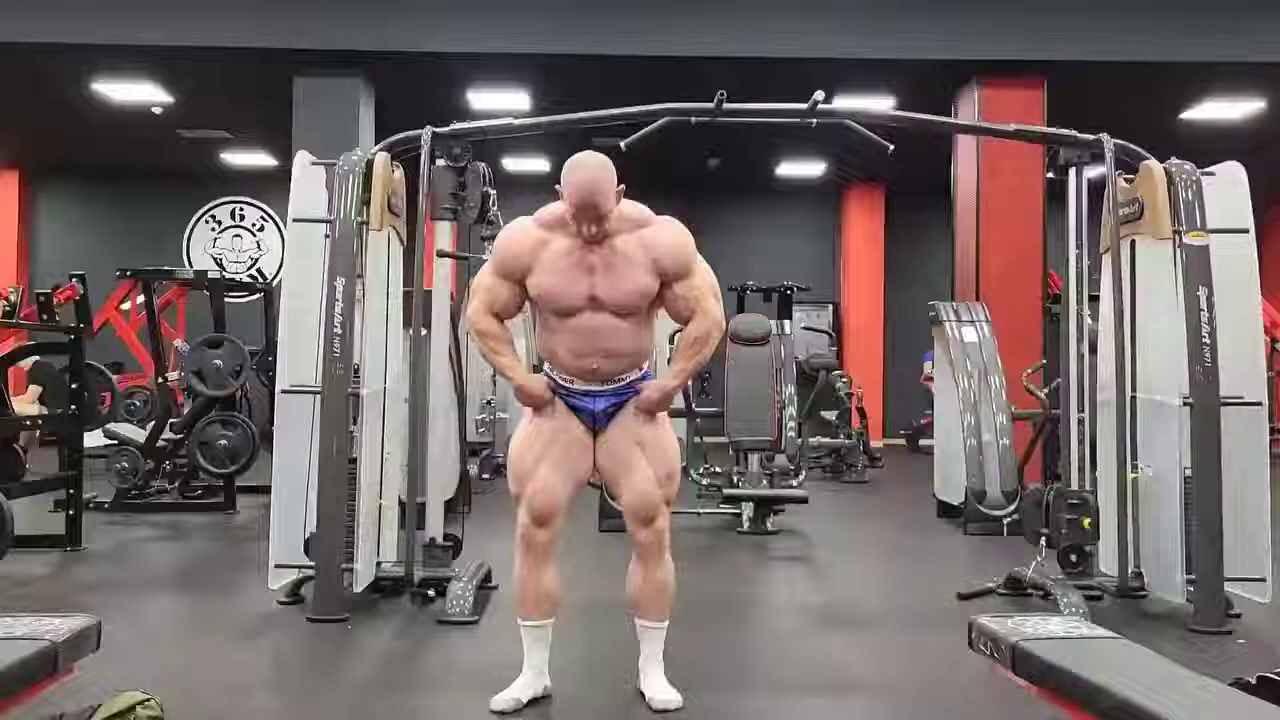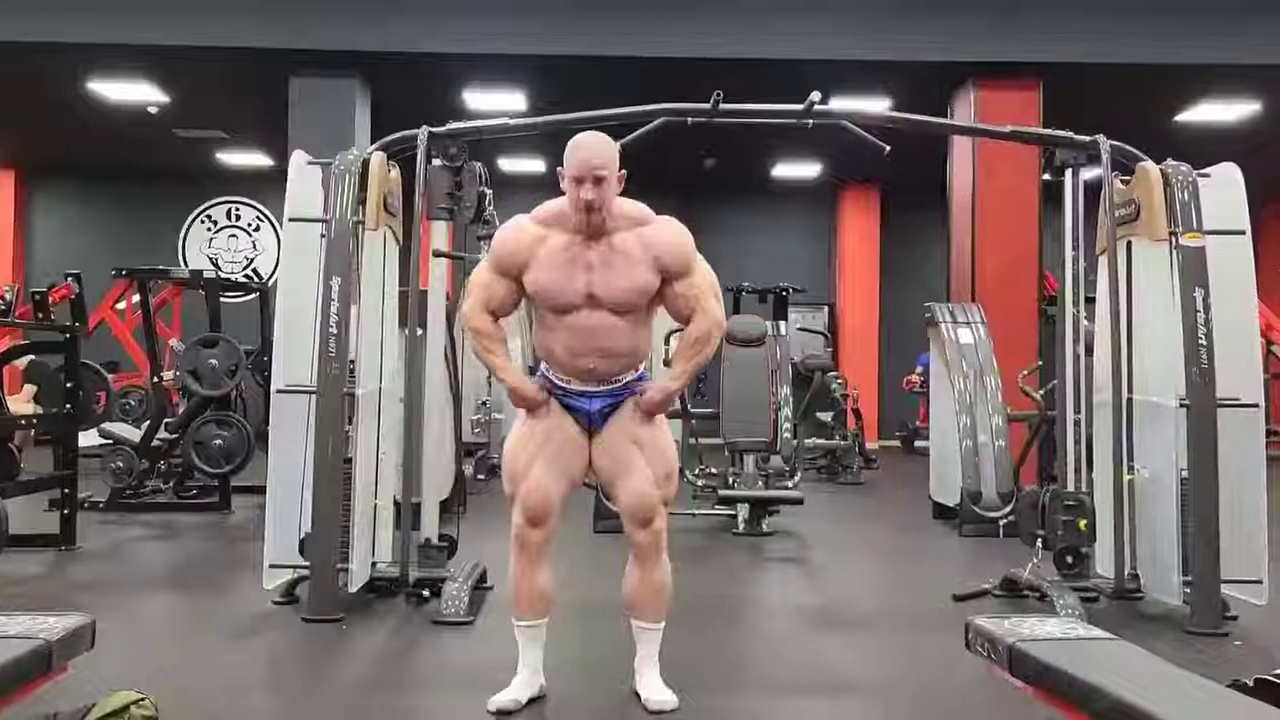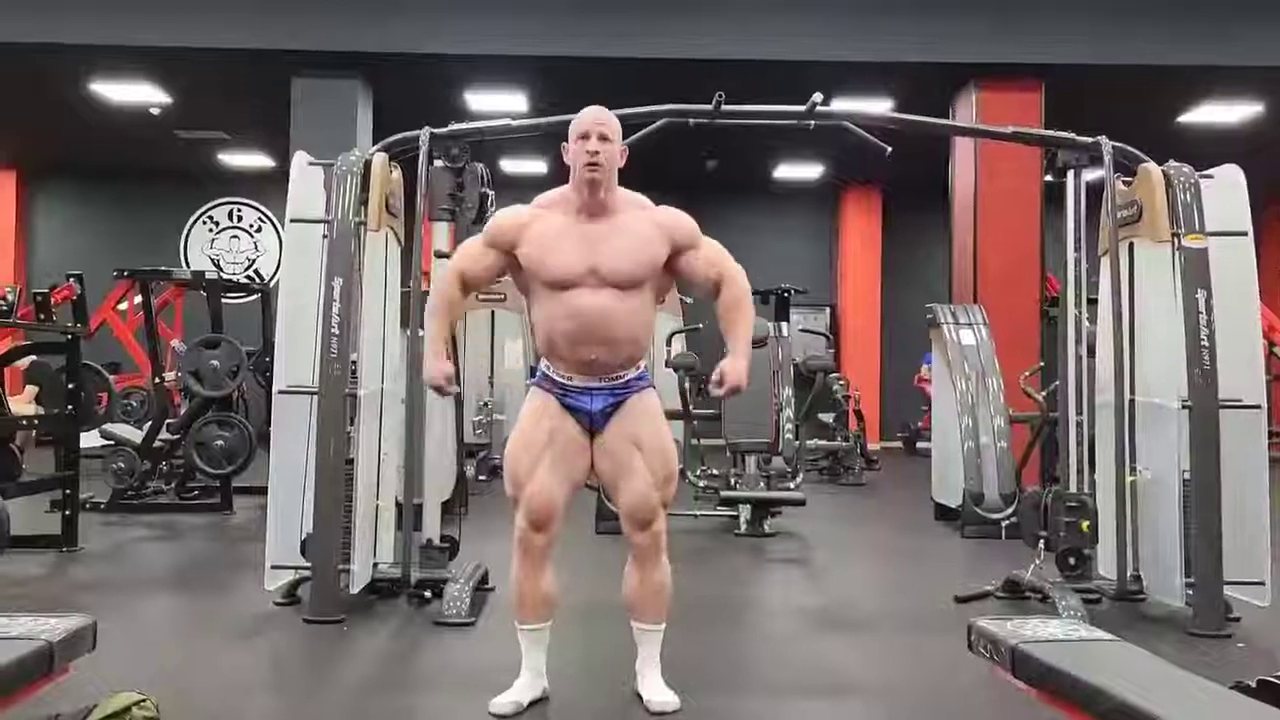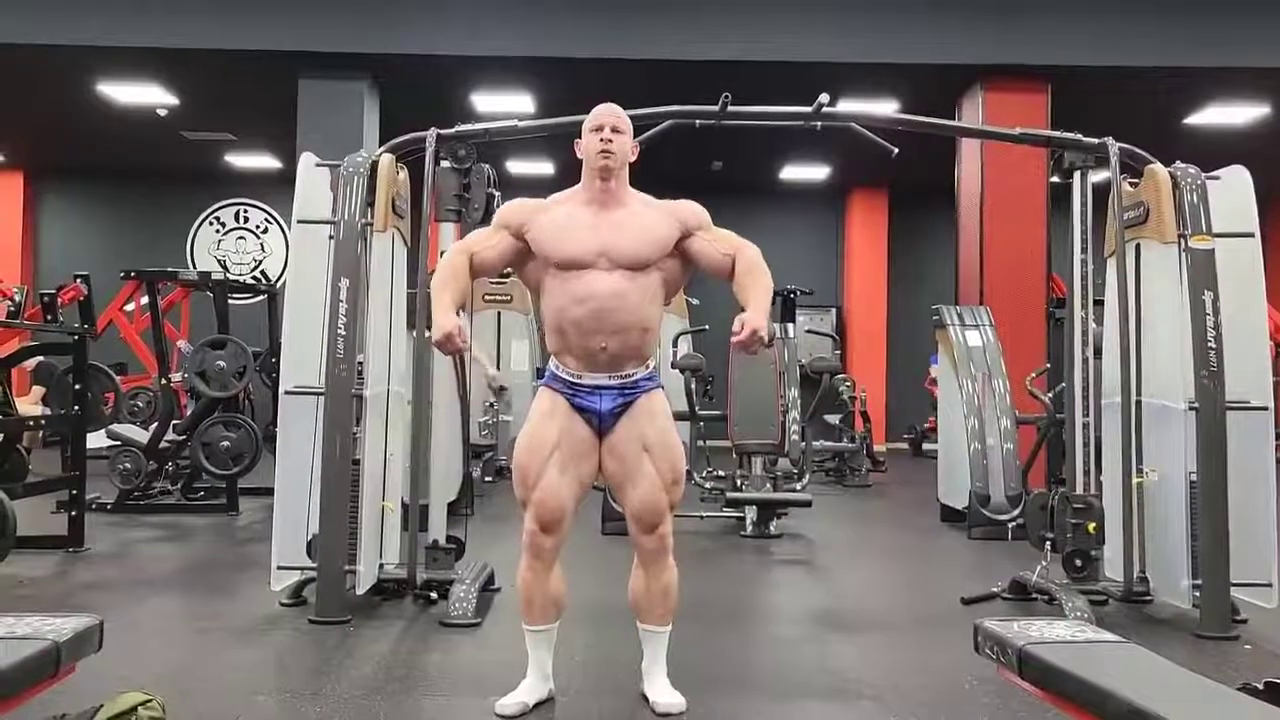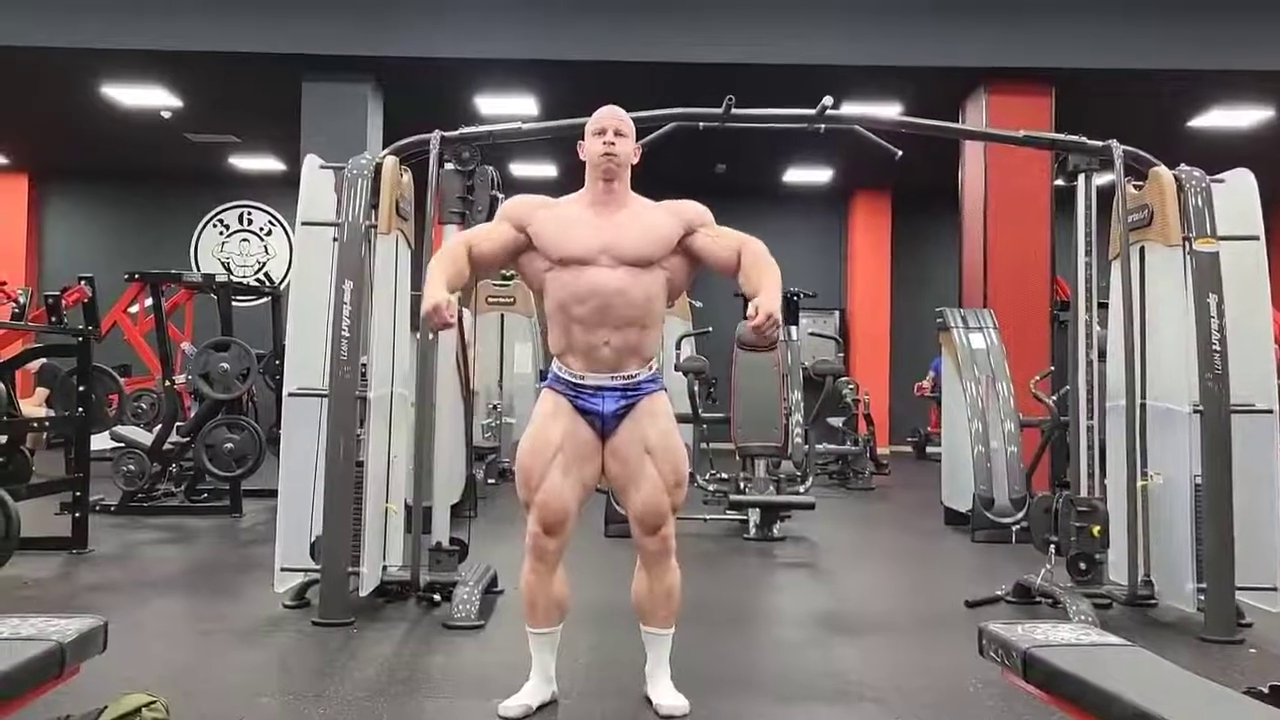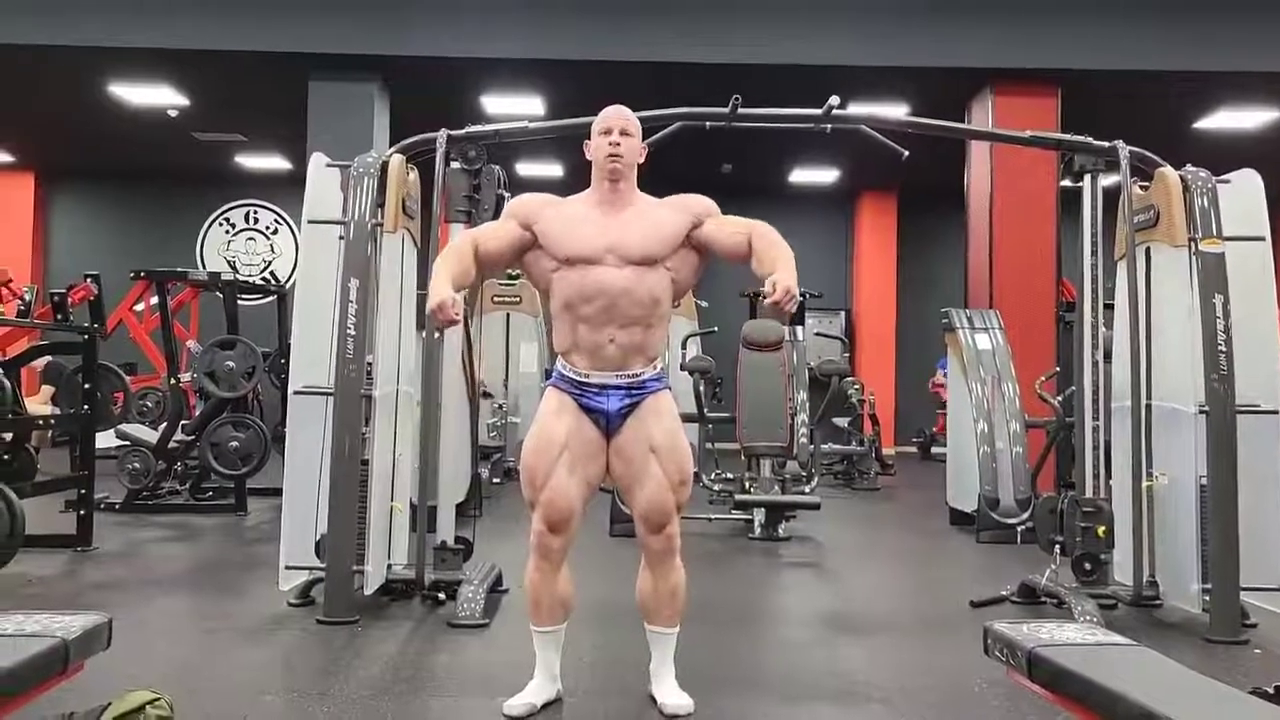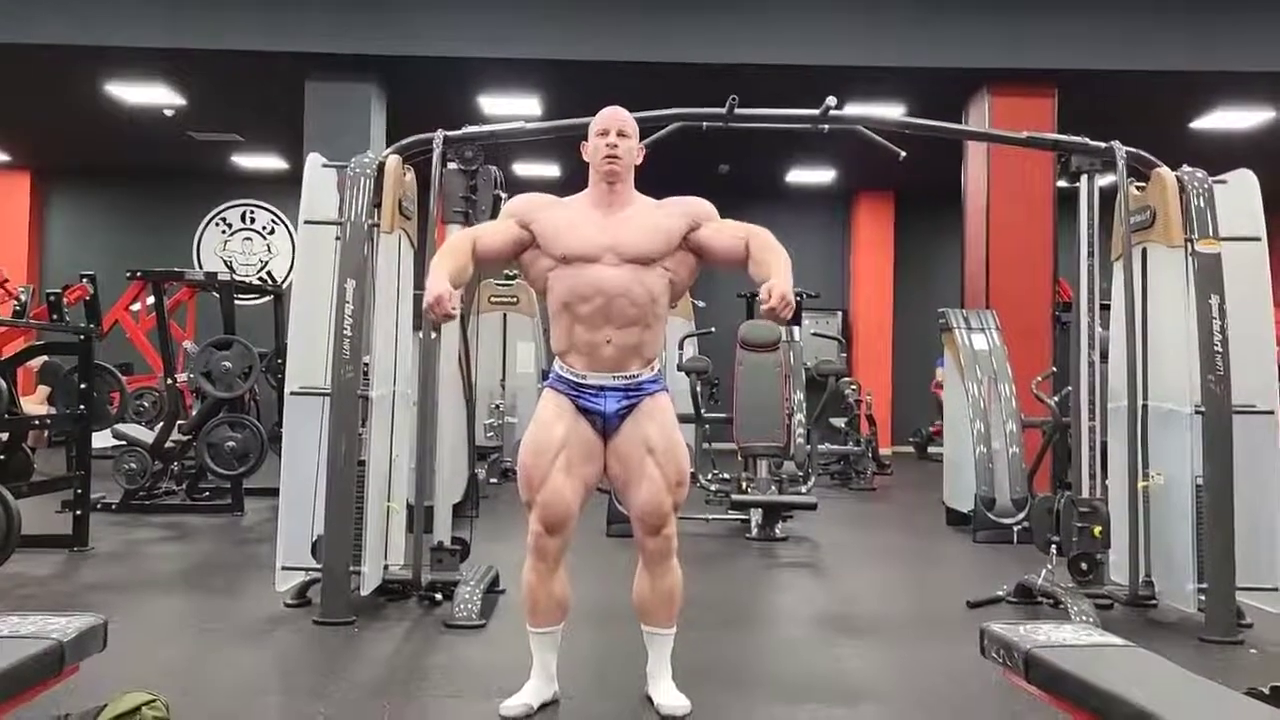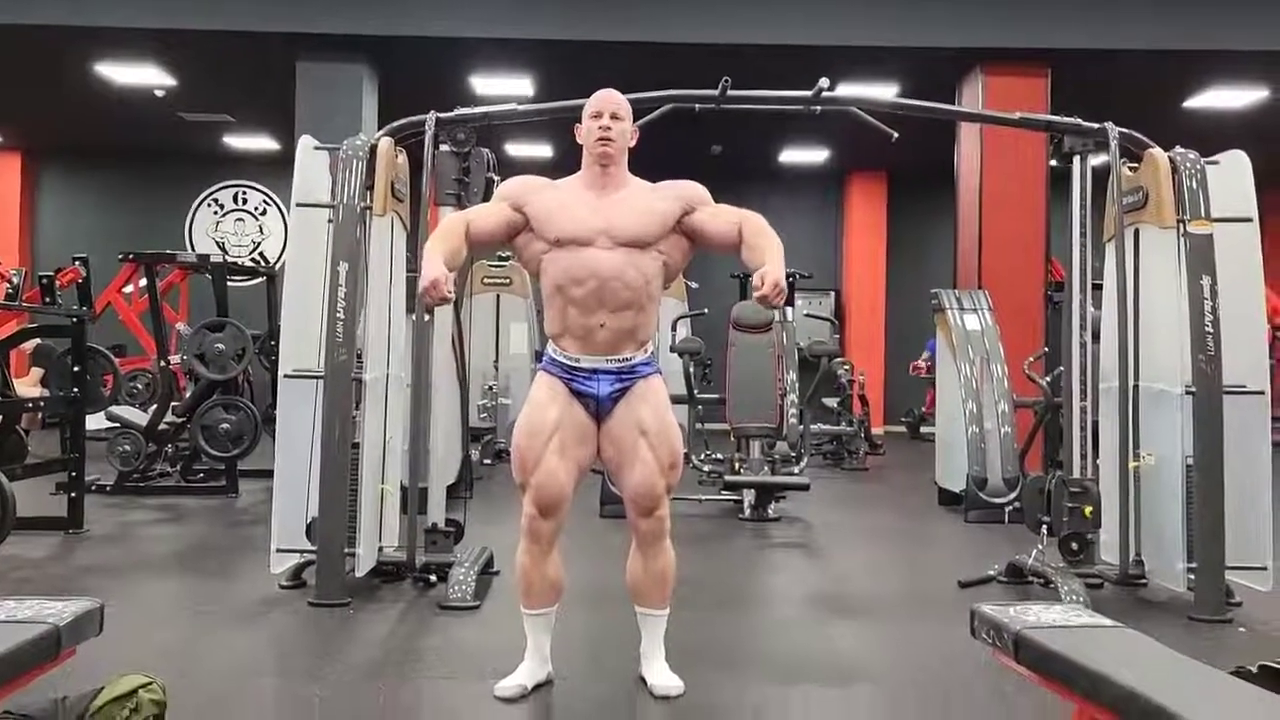
dt=0.5s
person 1, frame 1
left shoulder: (662, 240)
right shoulder: (525, 240)
left elbow: (707, 315)
right elbow: (482, 312)
left wrist: (672, 382)
right wrist: (519, 378)
left hip: (633, 400)
right hip: (558, 400)
left knee: (652, 529)
right knee: (534, 527)
left ankle: (652, 670)
right ankle: (533, 672)
person 1, frame 2
left shoulder: (662, 238)
right shoulder: (522, 237)
left elbow: (707, 314)
right elbow: (478, 310)
left wrist: (672, 384)
right wrist: (512, 378)
left hip: (629, 399)
right hip: (552, 399)
left knee: (649, 530)
right knee: (528, 527)
left ankle: (647, 671)
right ankle: (528, 673)
person 1, frame 3
left shoulder: (661, 224)
right shoulder: (523, 223)
left elbow: (728, 279)
right elbow: (455, 277)
left wrist: (738, 351)
right wrist: (436, 348)
left hip: (630, 395)
right hip: (554, 394)
left knee: (648, 532)
right knee: (532, 530)
person 1, frame 4
left shoulder: (673, 217)
right shoulder: (532, 216)
left elbow: (741, 256)
right elbow: (463, 257)
left wrist: (757, 310)
right wrist: (444, 312)
left hip: (638, 394)
right hip: (562, 393)
left knee: (654, 534)
right knee: (540, 532)
person 1, frame 5
left shoulder: (676, 218)
right shoulder: (537, 215)
left elbow: (745, 250)
right elbow: (465, 248)
left wrist: (767, 294)
right wrist: (438, 288)
left hip: (642, 395)
right hip: (566, 394)
left knee: (658, 535)
right knee: (544, 534)
person 1, frame 6
left shoulder: (681, 213)
right shoulder: (540, 212)
left elbow: (754, 235)
right elbow: (471, 245)
left wrist: (783, 272)
right wrist: (443, 284)
left hip: (645, 394)
right hip: (569, 393)
left knee: (662, 534)
right knee: (547, 532)
person 1, frame 7
left shoulder: (679, 215)
right shoulder: (540, 212)
left elbow: (752, 239)
right elbow: (468, 242)
left wrist: (779, 277)
right wrist: (441, 277)
left hip: (643, 396)
right hip: (568, 393)
left knee: (659, 534)
right knee: (545, 533)
person 1, frame 8
left shoulder: (672, 199)
right shoulder: (532, 195)
left elbow: (745, 224)
right elbow: (462, 224)
left wrist: (771, 263)
right wrist: (435, 261)
left hip: (636, 378)
right hip: (560, 376)
left knee: (652, 515)
right knee: (539, 515)
left ankle: (653, 657)
right ankle: (536, 658)
